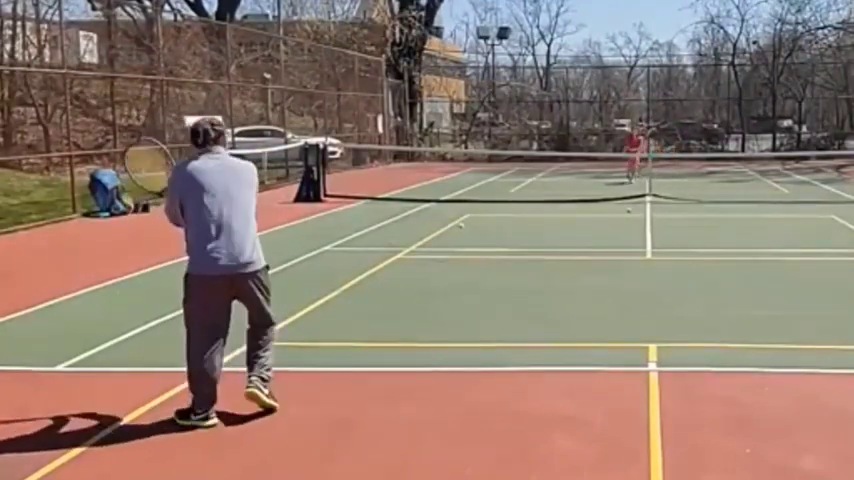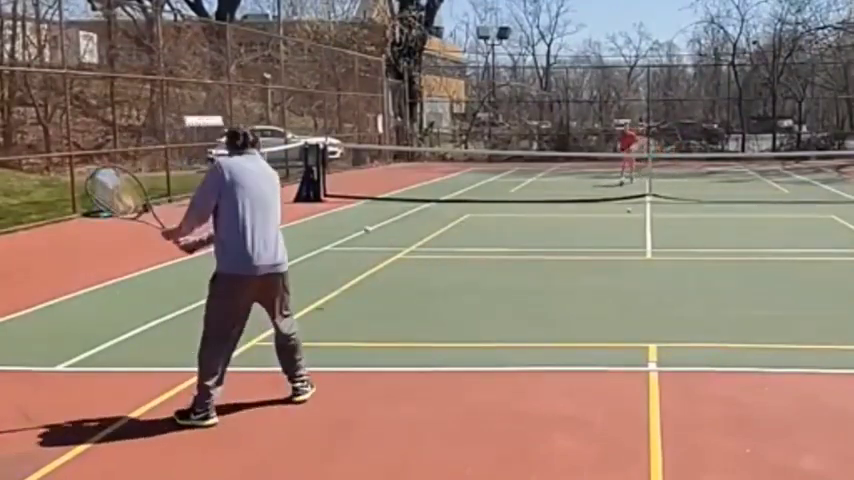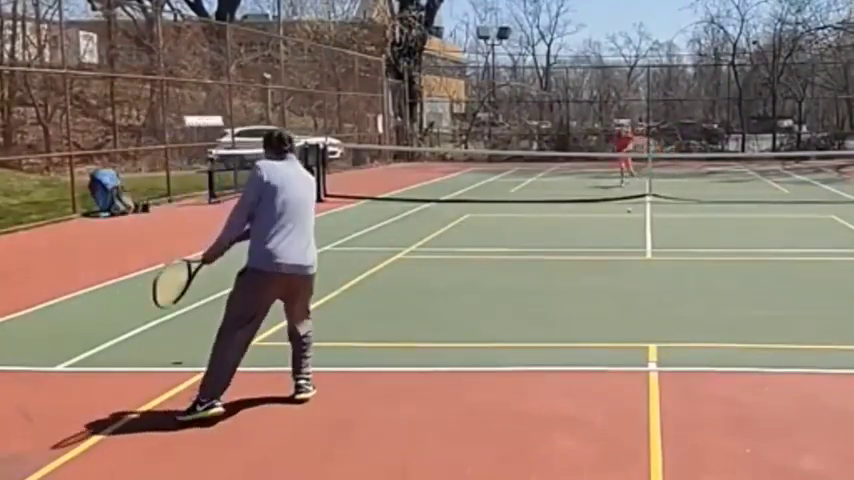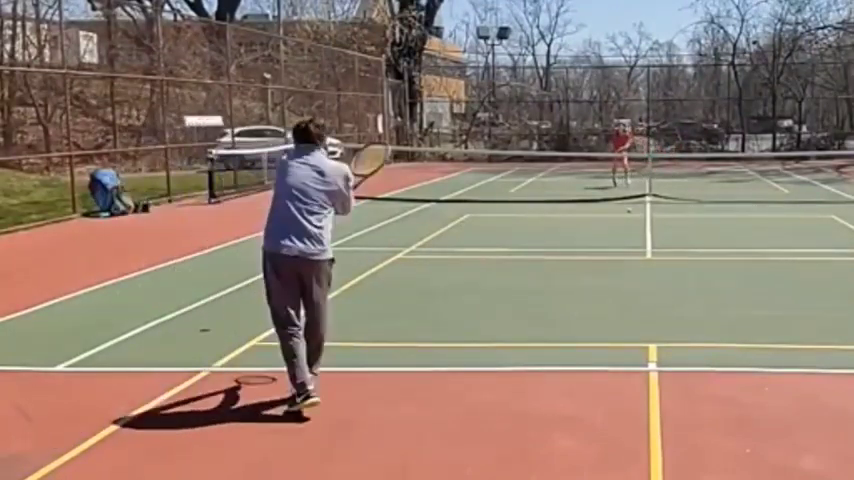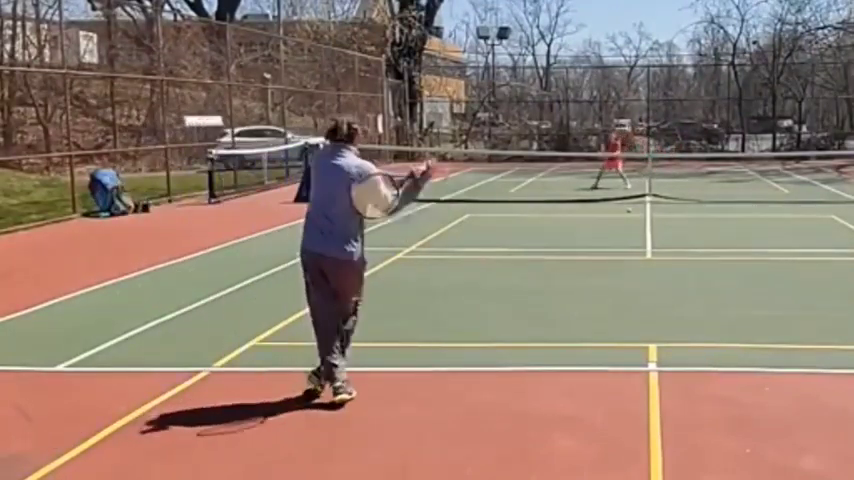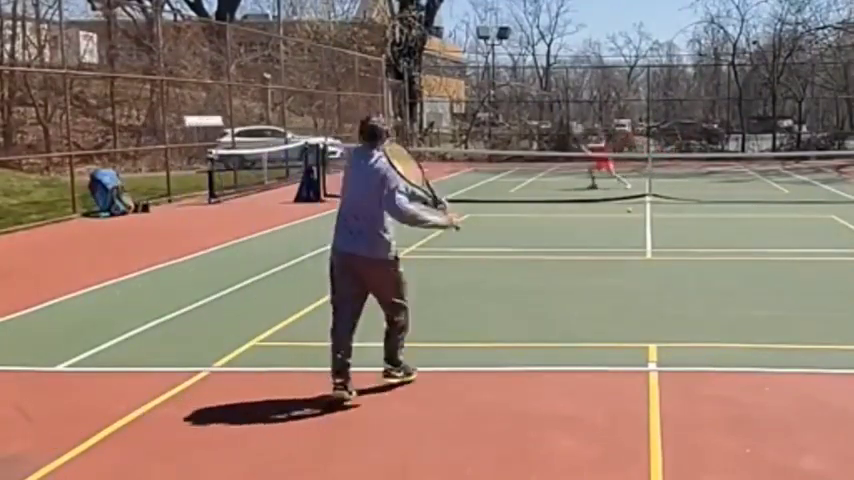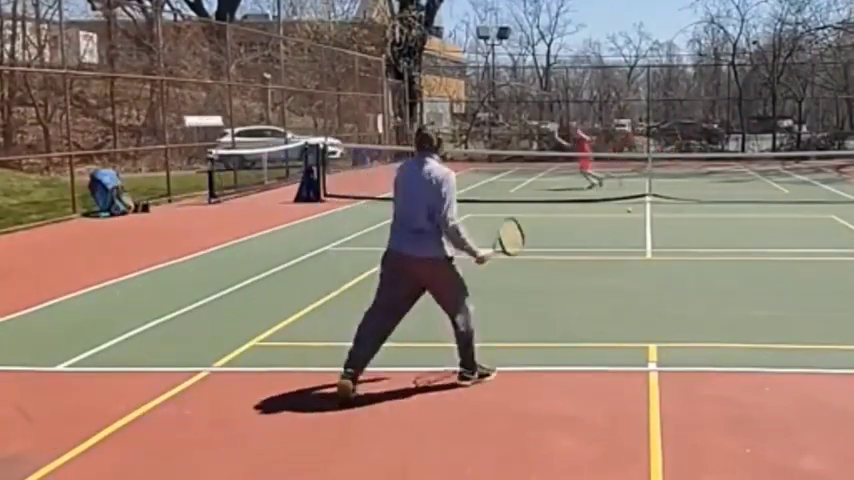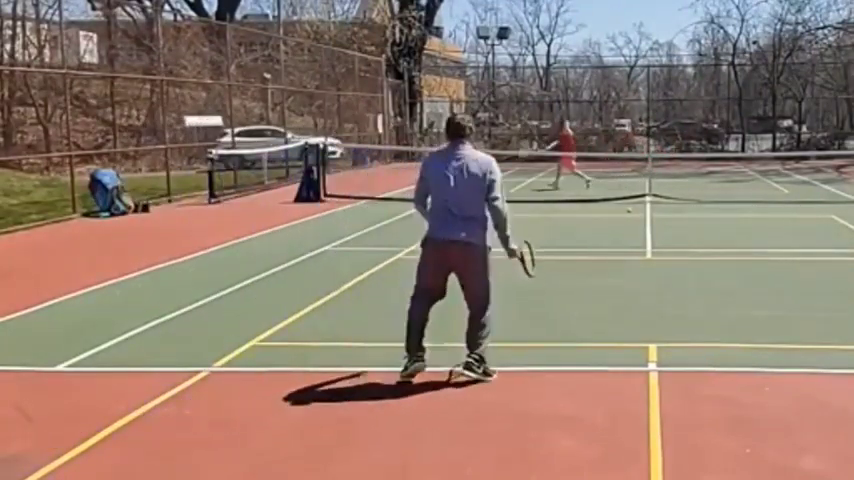
dt=0.2s
person 1, frame 1
left shoulder: (186, 172)
right shoulder: (248, 169)
left elbow: (174, 217)
left hip: (207, 269)
right hip: (249, 263)
left knee: (203, 339)
right knee: (262, 325)
left ankle: (203, 408)
right ankle: (258, 380)
person 1, frame 2
left shoulder: (222, 166)
right shoulder: (270, 174)
left elbow: (199, 213)
left wrist: (178, 233)
right wrist: (200, 242)
left hip: (237, 268)
right hip: (275, 265)
left knee: (218, 338)
right knee: (284, 324)
left ankle: (204, 406)
right ankle: (300, 382)
person 1, frame 3
left shoulder: (264, 171)
right shoulder: (307, 180)
left elbow: (240, 216)
left wrist: (216, 247)
right wrist: (226, 245)
left hip: (265, 266)
right hip: (303, 267)
left knee: (232, 332)
right knee: (300, 324)
left ankle: (209, 400)
right ankle: (303, 382)
person 1, frame 4
left shoulder: (286, 163)
right shoulder: (339, 172)
right elbow: (344, 208)
left hip: (278, 253)
right hip: (317, 256)
left knee: (289, 324)
right knee: (317, 321)
left ankle: (303, 387)
right ankle: (307, 379)
person 1, frame 5
left shoulder: (320, 158)
right shoulder: (364, 170)
left wrist: (406, 180)
right wrist: (418, 183)
left hip: (312, 251)
right hip: (345, 255)
left knee: (324, 319)
right knee: (346, 317)
left ankle: (334, 379)
right ankle: (325, 372)
person 1, frame 6
left shoulder: (354, 158)
right shoulder: (386, 167)
right elbow: (400, 210)
left wrist: (431, 205)
right wrist: (440, 221)
left hip: (343, 251)
right hip: (377, 254)
left knee: (343, 316)
right knee: (397, 310)
left ankle: (341, 380)
right ankle: (394, 365)
person 1, frame 7
left shoulder: (403, 171)
right shoulder: (443, 175)
right elbow: (448, 222)
right wrist: (473, 252)
left hip: (398, 255)
right hip: (432, 257)
left knee: (379, 316)
right knee: (460, 308)
left ankle: (351, 374)
right ankle: (469, 369)
person 1, frame 8
left shoulder: (431, 161)
right shoulder: (486, 163)
left elbow: (419, 202)
right elbow: (497, 207)
right wrist: (508, 244)
left hip: (437, 242)
right hip: (472, 244)
left knee: (422, 300)
right knee: (480, 305)
left ankle: (414, 358)
right ankle: (475, 360)
